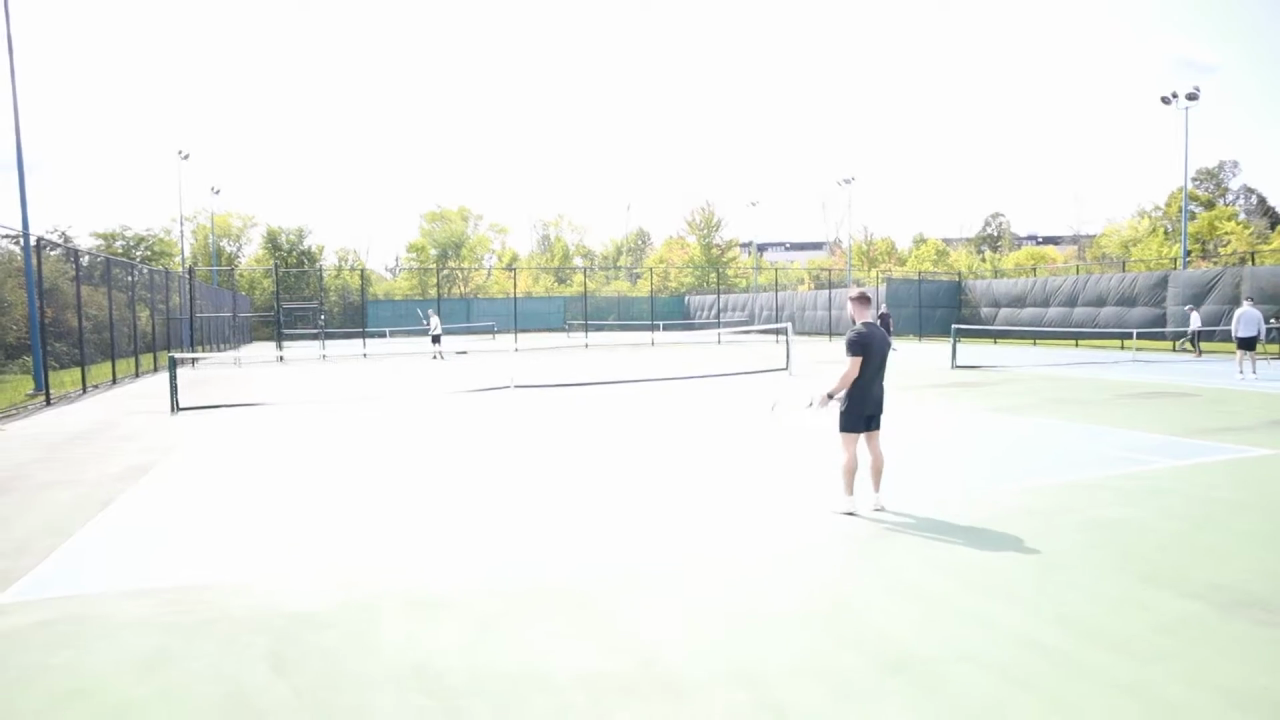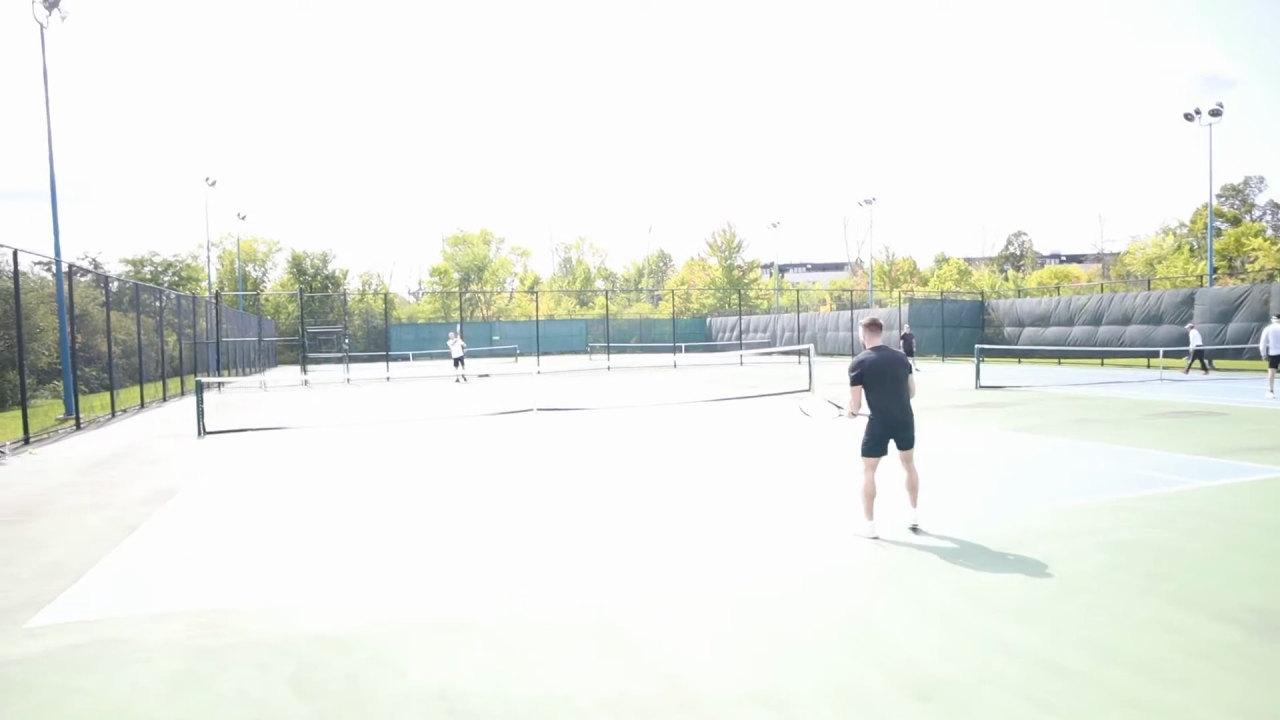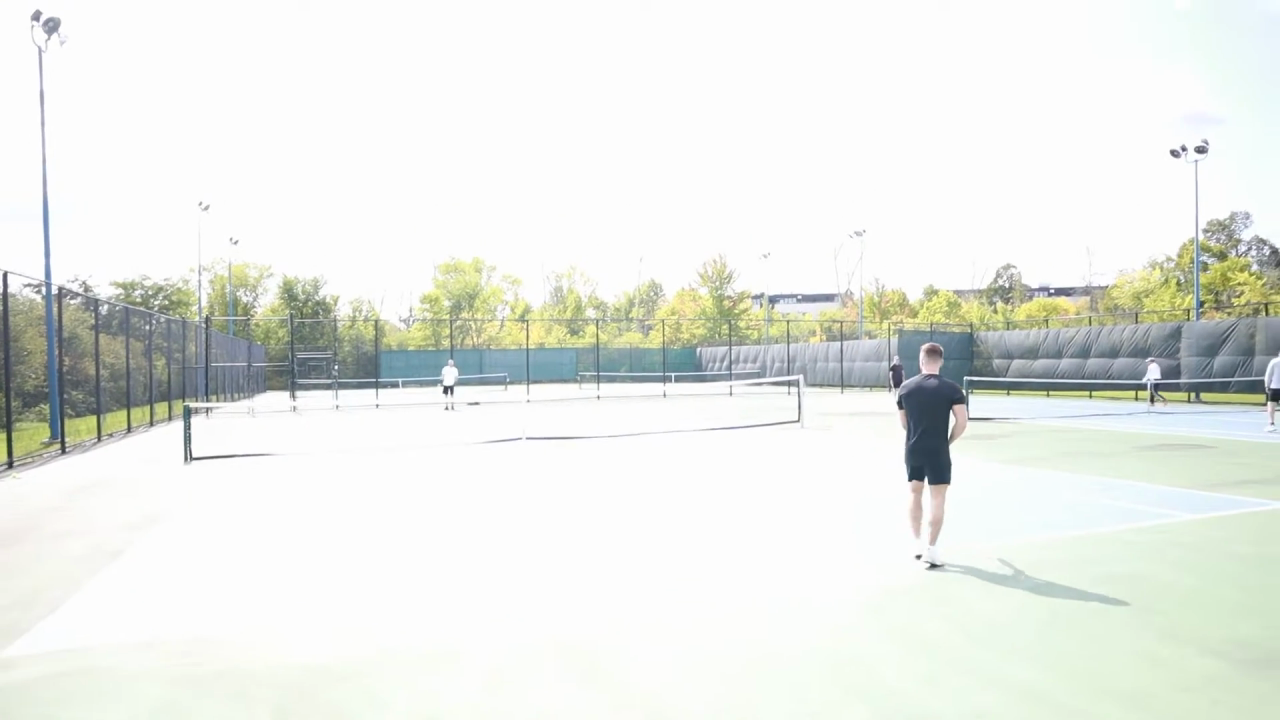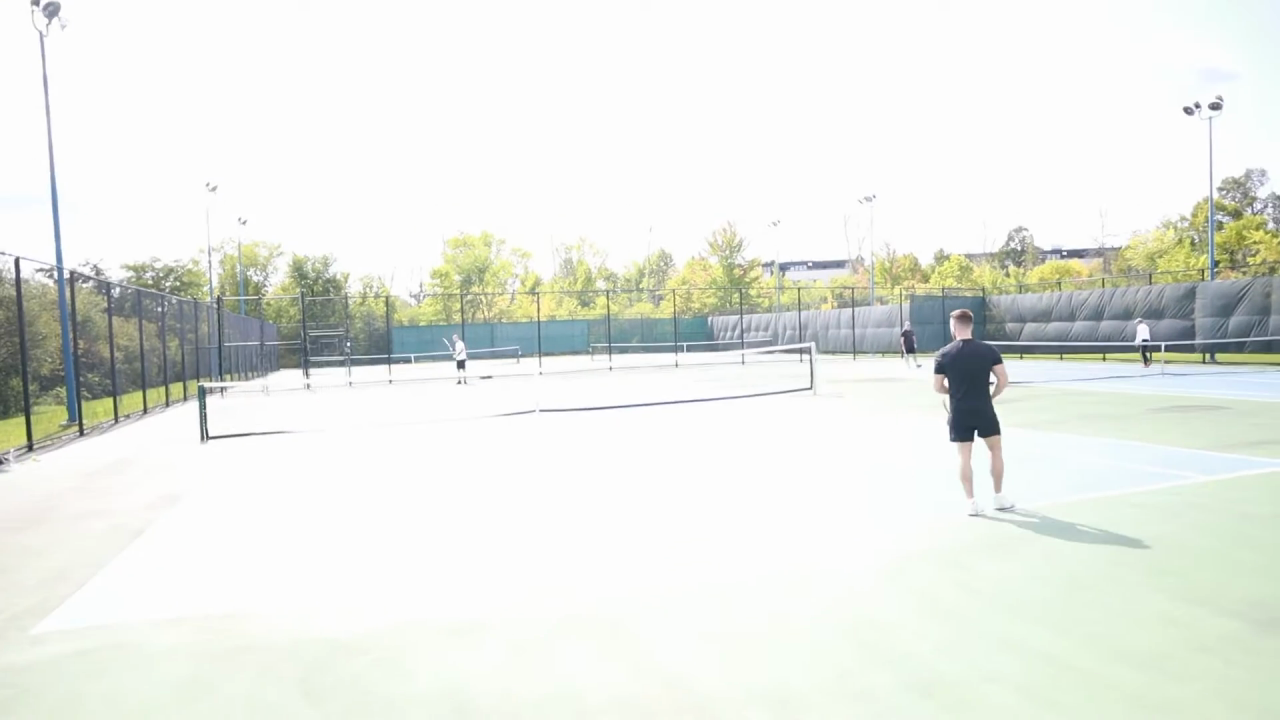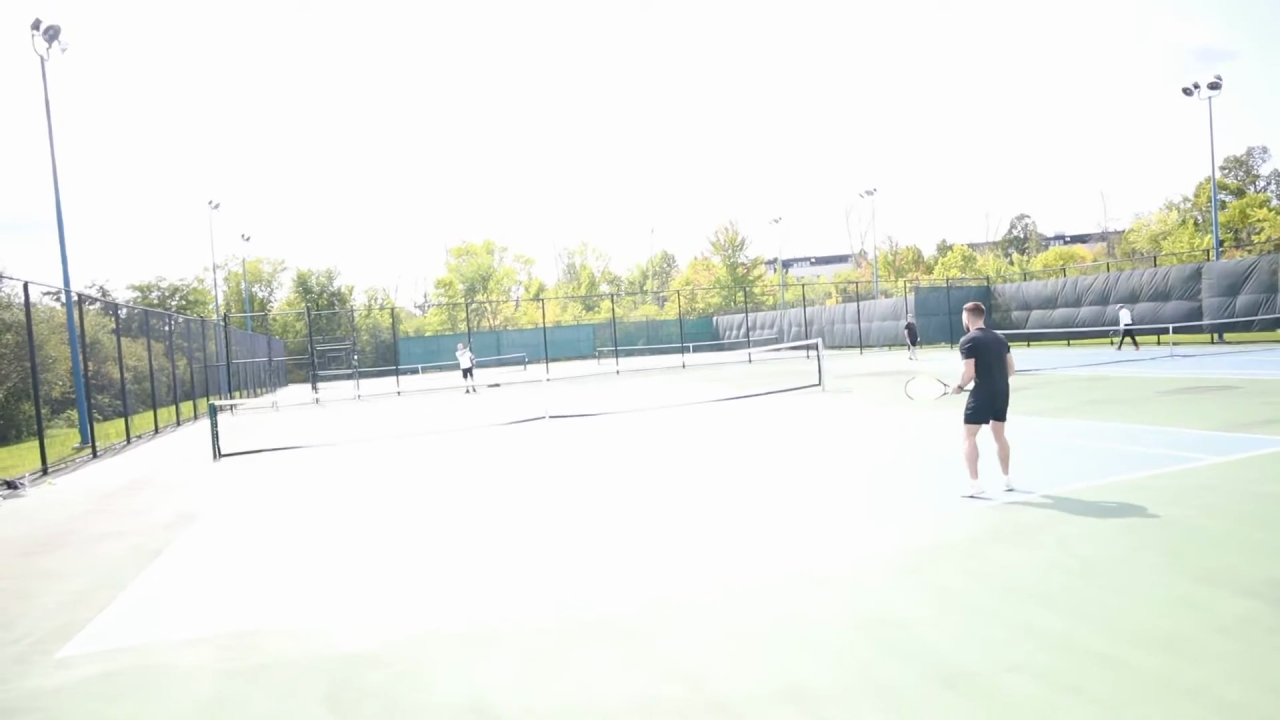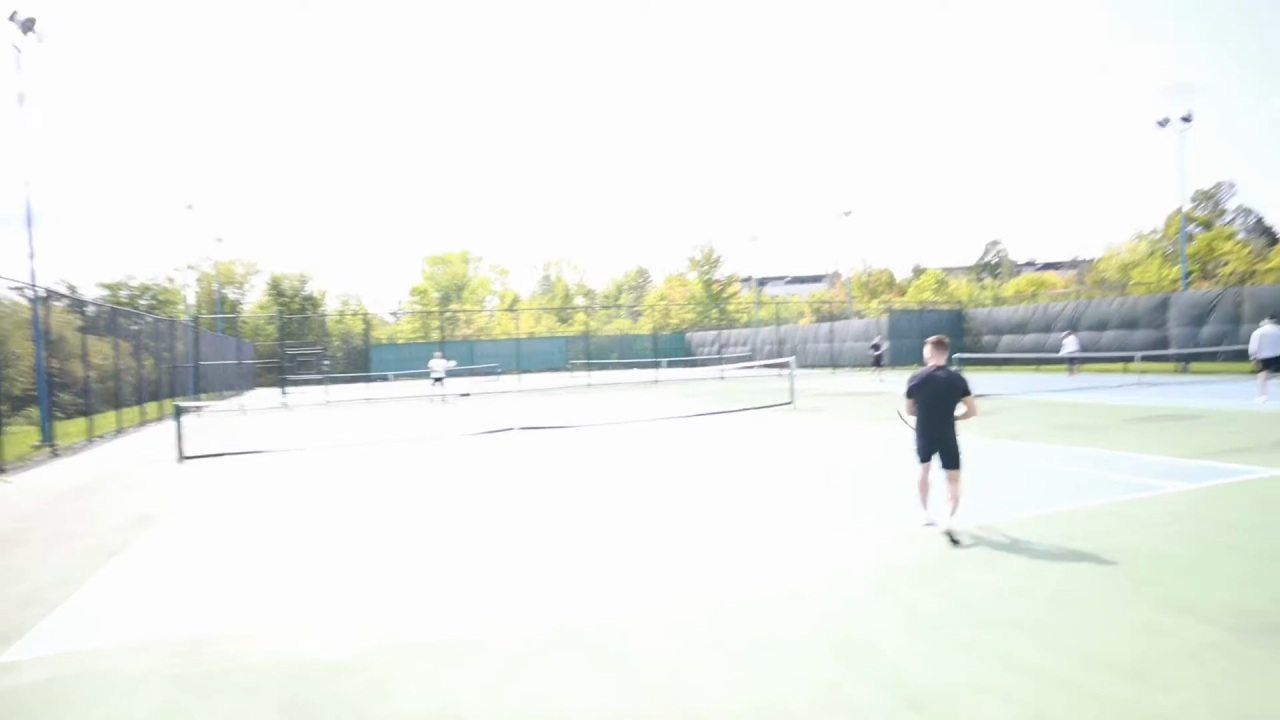
dt=0.7s
person 1, frame 1
left shoulder: (856, 334)
right shoulder: (883, 335)
left elbow: (852, 372)
left wrist: (830, 394)
left hip: (856, 400)
right hip: (875, 399)
left knee: (849, 449)
right knee: (874, 447)
left ankle: (849, 501)
right ankle: (876, 497)
person 1, frame 2
left shoulder: (858, 363)
right shoulder: (901, 357)
left elbow: (856, 402)
right elbow: (911, 391)
left wrist: (852, 412)
left hip: (879, 423)
right hip: (905, 420)
left knee: (868, 472)
right knee: (909, 465)
left ankle: (869, 524)
right ankle: (913, 515)
person 1, frame 3
left shoulder: (906, 387)
right shoulder: (952, 388)
left elbow: (903, 422)
right elbow: (962, 422)
right wrist: (948, 441)
left hip: (912, 451)
right hip: (937, 452)
left knee: (915, 496)
right knee: (937, 500)
left ankle: (918, 544)
right ankle: (931, 550)
person 1, frame 4
left shoulder: (944, 354)
right shoulder: (989, 350)
left elbow: (938, 387)
right elbow: (1003, 380)
right wrist: (991, 396)
left hip: (958, 413)
right hip: (983, 410)
left knee: (964, 457)
right knee: (995, 451)
left ankle: (972, 503)
right ankle: (999, 497)
person 1, frame 5
left shoulder: (968, 340)
right shoulder: (1000, 339)
left elbow: (968, 374)
right elbow: (1011, 368)
left wrist: (959, 386)
left hip: (982, 394)
right hip: (1002, 393)
left knee: (969, 436)
right knee: (1000, 435)
left ankle: (975, 483)
right ankle: (1006, 480)
person 1, frame 6
left shoulder: (915, 378)
right shoulder: (957, 379)
left elbow: (909, 410)
right elbow: (972, 411)
left hip: (924, 435)
right hip: (946, 436)
left knee: (924, 469)
right knee: (953, 482)
left ankle: (926, 514)
right ankle: (948, 521)
